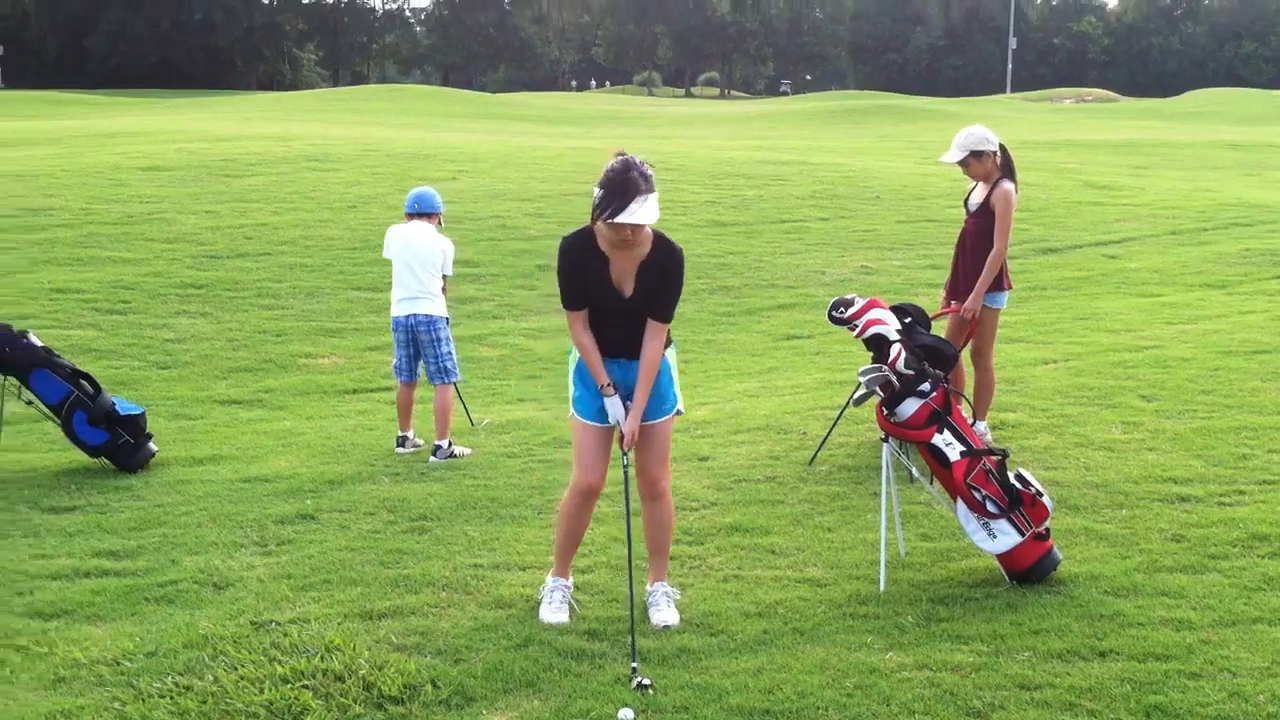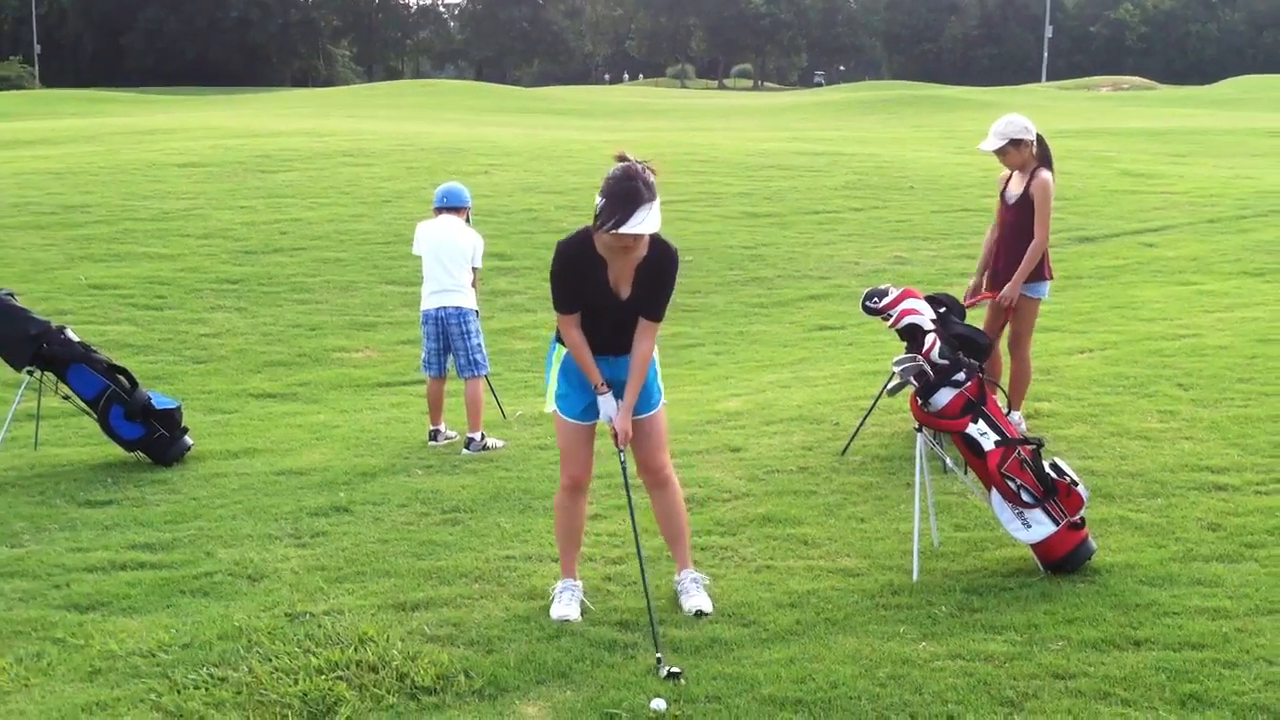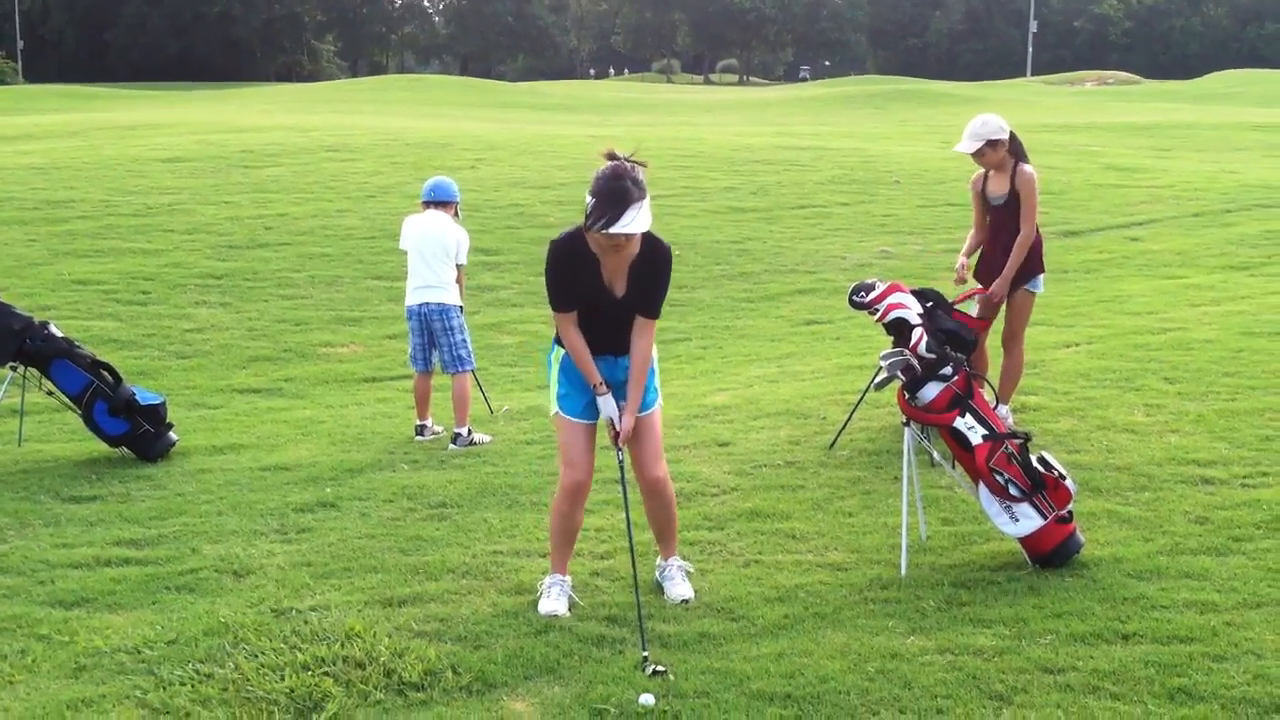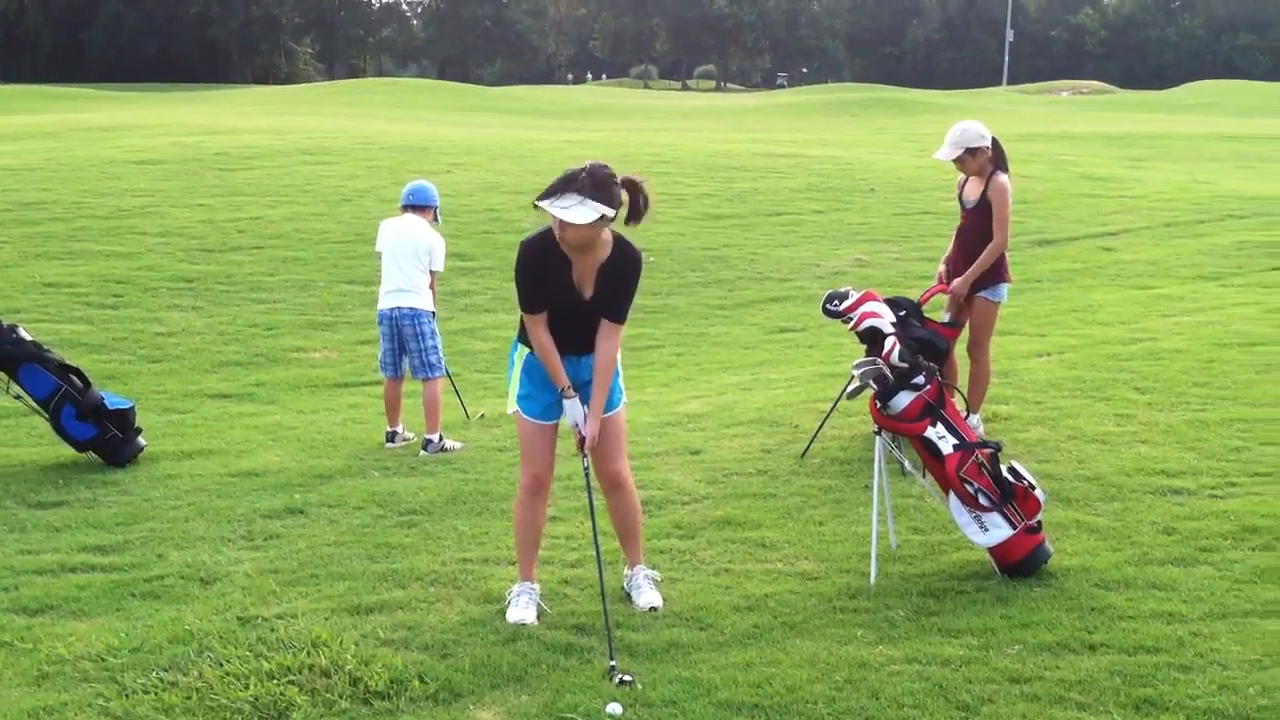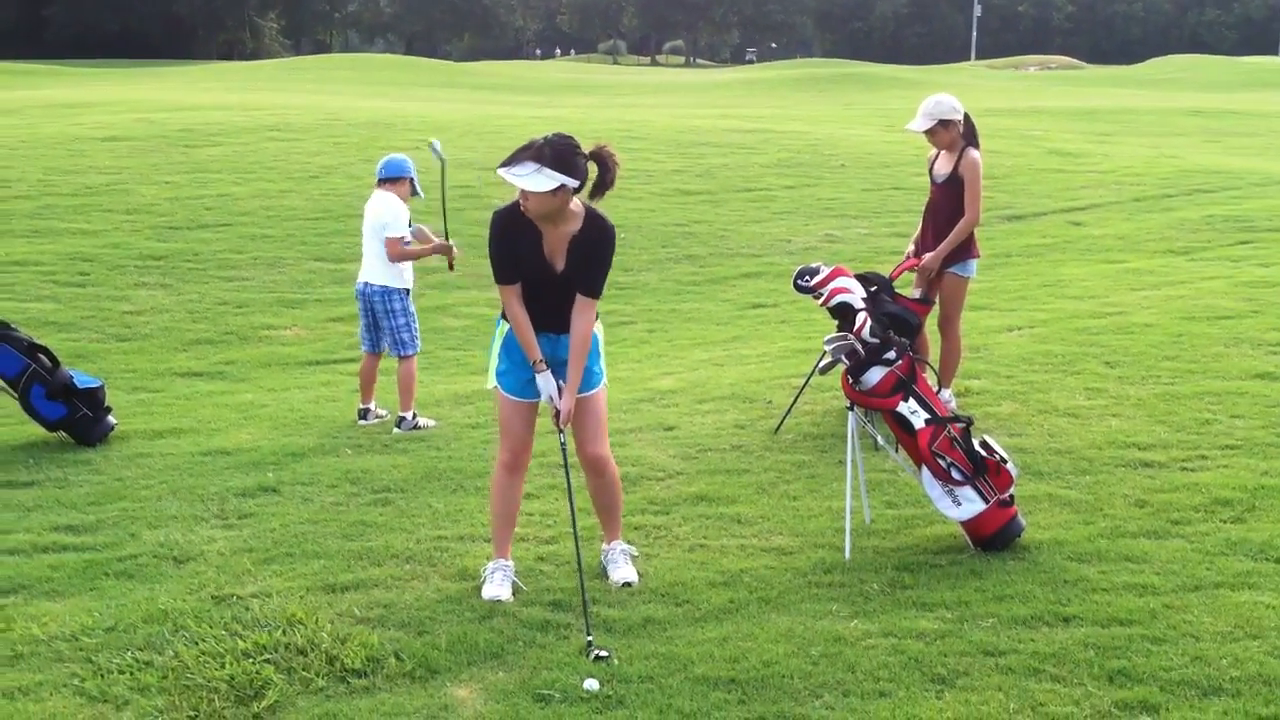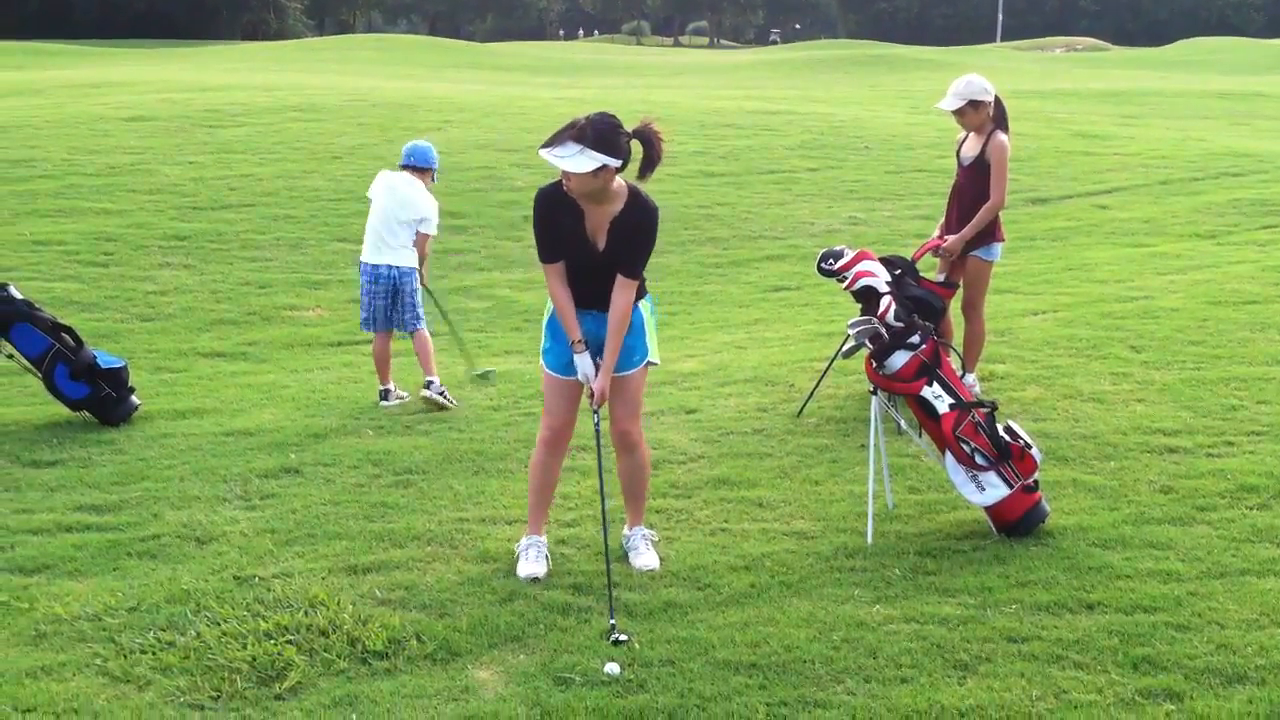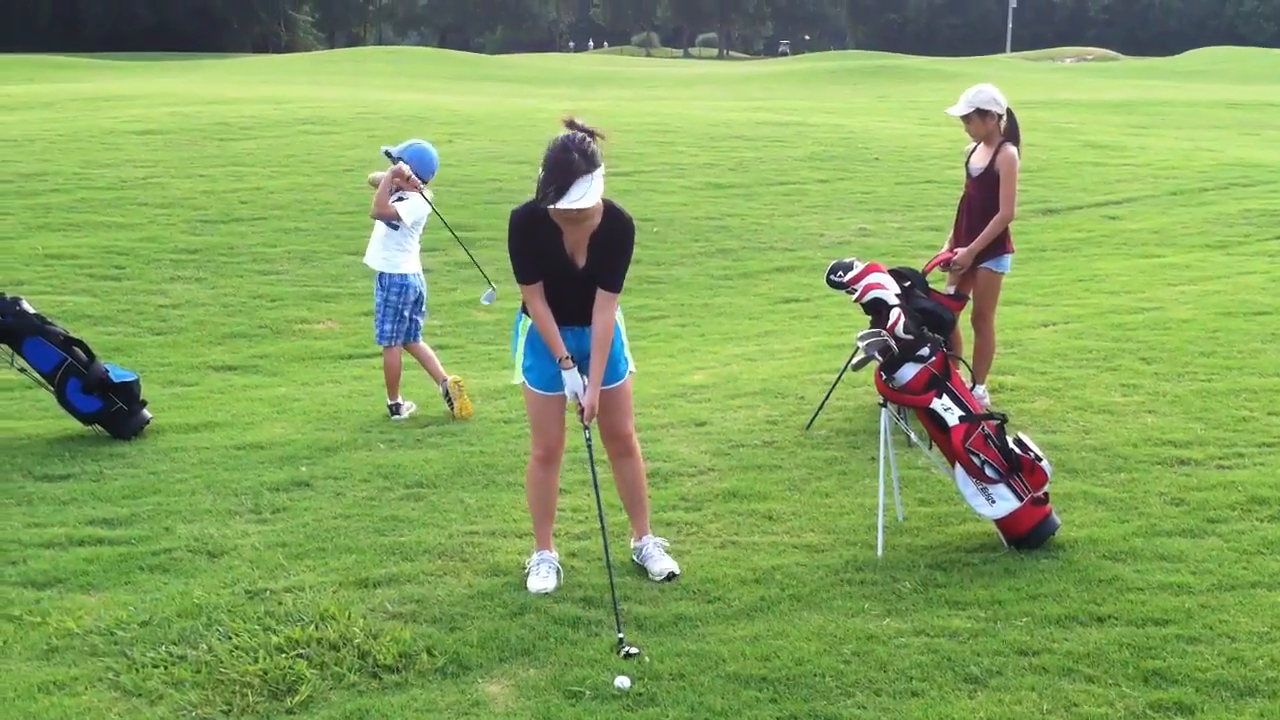
dt=0.7s
person 1, frame 1
left shoulder: (668, 256)
right shoulder: (575, 249)
left elbow: (655, 335)
right elbow: (578, 325)
left wrist: (636, 411)
right wrist: (607, 391)
left hip: (650, 371)
right hip: (595, 369)
left knee: (655, 484)
right knee: (587, 483)
left ankle: (659, 586)
right ankle: (558, 580)
person 1, frame 2
left shoulder: (663, 257)
right shoulder: (571, 252)
left elbow: (645, 334)
right elbow: (570, 327)
left wrist: (628, 407)
right wrist: (601, 391)
left hip: (635, 364)
right hip: (579, 365)
left knee: (659, 471)
right knee: (575, 478)
left ankle: (687, 576)
right ankle: (568, 583)
person 1, frame 3
left shoulder: (657, 254)
right shoulder: (565, 251)
left elbow: (643, 332)
right elbow: (567, 327)
left wrist: (631, 406)
right wrist: (600, 391)
left hip: (633, 365)
right hip: (578, 366)
left knee: (654, 477)
right knee: (575, 479)
left ankle: (670, 563)
right ankle: (557, 577)
person 1, frame 4
left shoulder: (626, 259)
right shoulder: (535, 250)
left elbow: (608, 335)
right elbow: (537, 327)
left wrist: (595, 412)
right wrist: (567, 395)
left hip: (595, 364)
right hip: (540, 364)
left knee: (615, 473)
right knee: (535, 477)
left ankle: (637, 571)
right ankle: (525, 585)
person 1, frame 5
left shoulder: (598, 232)
right shoulder: (507, 222)
left elbow: (583, 311)
right elbow: (512, 299)
left wrist: (571, 389)
right wrist: (539, 369)
left hip: (577, 343)
right hip: (521, 343)
left knee: (595, 455)
right knee: (512, 456)
left ankle: (615, 546)
right ankle: (500, 562)
person 1, frame 6
left shoulder: (641, 211)
right shoulder: (550, 201)
left elbow: (623, 290)
right elbow: (555, 278)
left wrist: (607, 370)
right wrist: (579, 348)
left hip: (625, 321)
right hip: (568, 320)
left knee: (627, 433)
right knee: (553, 433)
left ankle: (636, 531)
right ankle: (533, 538)
person 1, frame 7
left shoulder: (618, 225)
right shoulder: (525, 221)
left elbow: (604, 305)
right elbow: (535, 298)
left wrist: (595, 382)
right wrist: (565, 364)
left hip: (600, 332)
right hip: (546, 336)
left knee: (622, 439)
right knee: (546, 448)
left ankle: (644, 540)
right ankle: (543, 554)
person 2, frame 1
left shoulder: (1003, 191)
right shoulder: (977, 187)
left elbow: (999, 248)
left wrist: (978, 294)
right wrist: (951, 286)
left hip: (989, 285)
right hip: (965, 280)
left knee: (980, 355)
left ankle: (980, 426)
person 2, frame 2
left shoulder: (1041, 180)
right shoulder: (1007, 178)
left elbow: (1040, 239)
left wrist: (1016, 282)
right wrist: (979, 275)
left hip: (1029, 274)
right hip: (1002, 270)
left knee: (1018, 344)
right knee: (987, 340)
left ankle: (1015, 415)
person 2, frame 3
left shoulder: (1024, 175)
right shoulder: (979, 181)
left elbow: (1028, 231)
left wrist: (1006, 277)
right wrist: (964, 256)
left hip: (1023, 268)
right hip: (991, 263)
left knee: (1012, 339)
right knee: (974, 334)
left ankle: (1002, 408)
person 2, frame 4
left shoulder: (998, 184)
right shoulder: (963, 182)
left elbow: (1000, 241)
left wrist: (968, 278)
right wrist: (946, 263)
left hip: (987, 277)
right hip: (960, 273)
left knee: (977, 348)
left ankle: (973, 418)
person 2, frame 5
left shoulder: (969, 159)
right shoulder: (934, 157)
left elbow: (971, 217)
left wrist: (940, 254)
right wrist: (915, 242)
left hip: (956, 254)
right hip: (929, 250)
left knee: (947, 323)
left ankle: (945, 393)
person 2, frame 6
left shoulder: (997, 143)
right shoulder: (963, 139)
left elbow: (997, 201)
left wrist: (963, 237)
right wrist: (942, 227)
left hip: (981, 238)
right hip: (955, 234)
left knee: (971, 307)
left ankle: (969, 377)
person 2, frame 7
left shoulder: (1006, 154)
right shoulder: (972, 150)
left elbow: (1006, 213)
left wrist: (973, 249)
right wrist: (951, 241)
left hip: (991, 250)
right hip: (964, 246)
left knee: (981, 320)
left ankle: (979, 389)
person 3, frame 1
left shoulder: (394, 233)
right shoulder: (443, 243)
right elbow: (443, 285)
left hip: (401, 315)
right hip: (431, 315)
left knee: (406, 380)
right knee: (444, 381)
left ankle: (405, 437)
right ankle: (442, 446)
person 3, frame 2
left shoulder: (424, 229)
right shoulder: (472, 236)
right elbow: (474, 278)
left hip: (431, 308)
right hip: (461, 307)
left knee: (436, 374)
right knee: (474, 374)
left ankle: (437, 430)
right ankle: (475, 438)
person 3, frame 3
left shoulder: (410, 224)
right shoulder: (457, 232)
right elbow: (459, 275)
right wrist: (458, 302)
left hip: (415, 303)
right hip: (444, 303)
left knee: (422, 369)
right knee: (460, 369)
left ankle: (424, 425)
right ankle: (462, 433)
person 3, frame 4
left shoulder: (387, 227)
right shoulder: (433, 237)
right elbow: (431, 283)
right wrist: (430, 311)
left hip: (387, 308)
right hip: (416, 309)
left knee: (393, 375)
right knee: (431, 376)
left ankle: (394, 431)
right ankle: (433, 439)
person 3, frame 5
left shoulder: (375, 203)
right shoulder: (395, 208)
left elbow: (412, 229)
right elbow: (396, 254)
left wrist: (436, 242)
right wrist: (433, 249)
left hip: (366, 285)
right hip: (390, 289)
left knee: (371, 351)
right knee: (407, 353)
left ankle: (366, 409)
right ankle: (406, 418)
person 3, frame 6
left shoulder: (384, 179)
right shoulder: (427, 203)
right elbow: (420, 247)
right wrist: (421, 270)
left hip: (372, 267)
right hip: (405, 270)
left knee: (381, 332)
right knee: (418, 328)
left ankle: (387, 390)
right ankle: (432, 383)
person 3, frame 7
left shoulder: (417, 203)
right shoulder: (404, 191)
left elbow: (378, 212)
right elbow: (375, 180)
left wrist: (391, 177)
right wrist: (391, 177)
left hip: (394, 278)
right hip: (411, 277)
left knee: (391, 343)
right knee: (412, 340)
left ankle: (396, 404)
right ankle: (446, 382)
